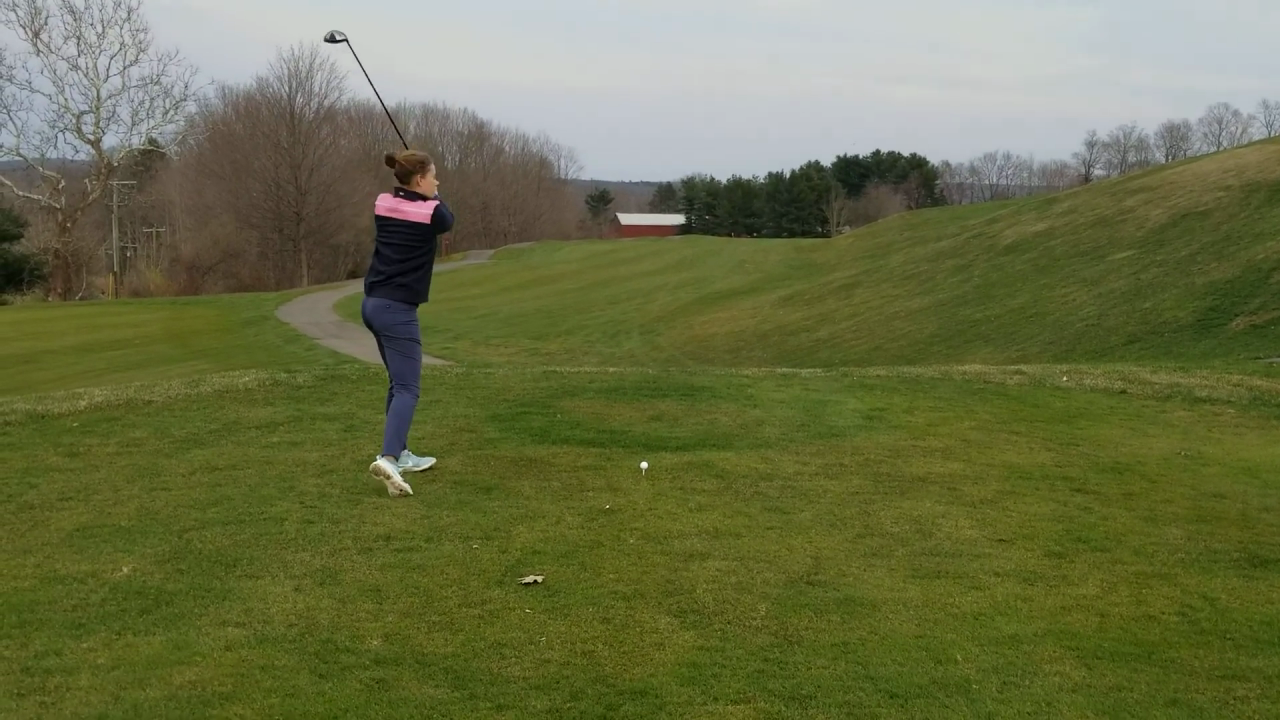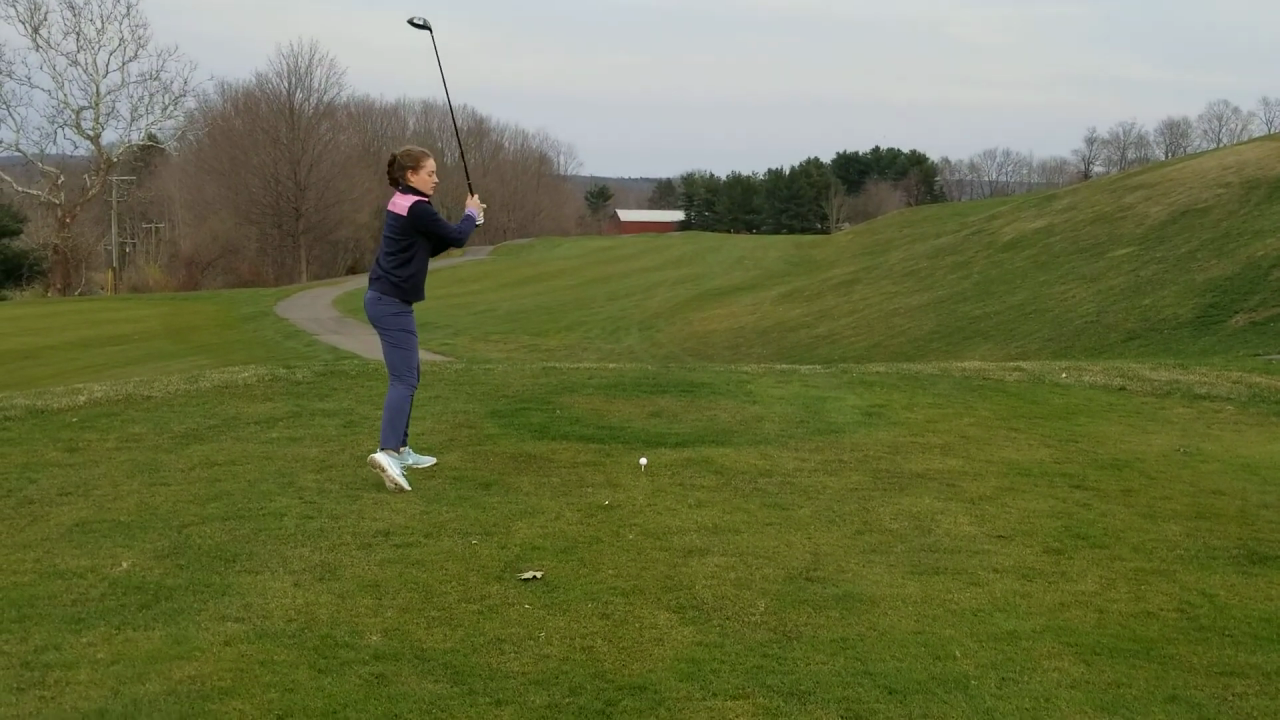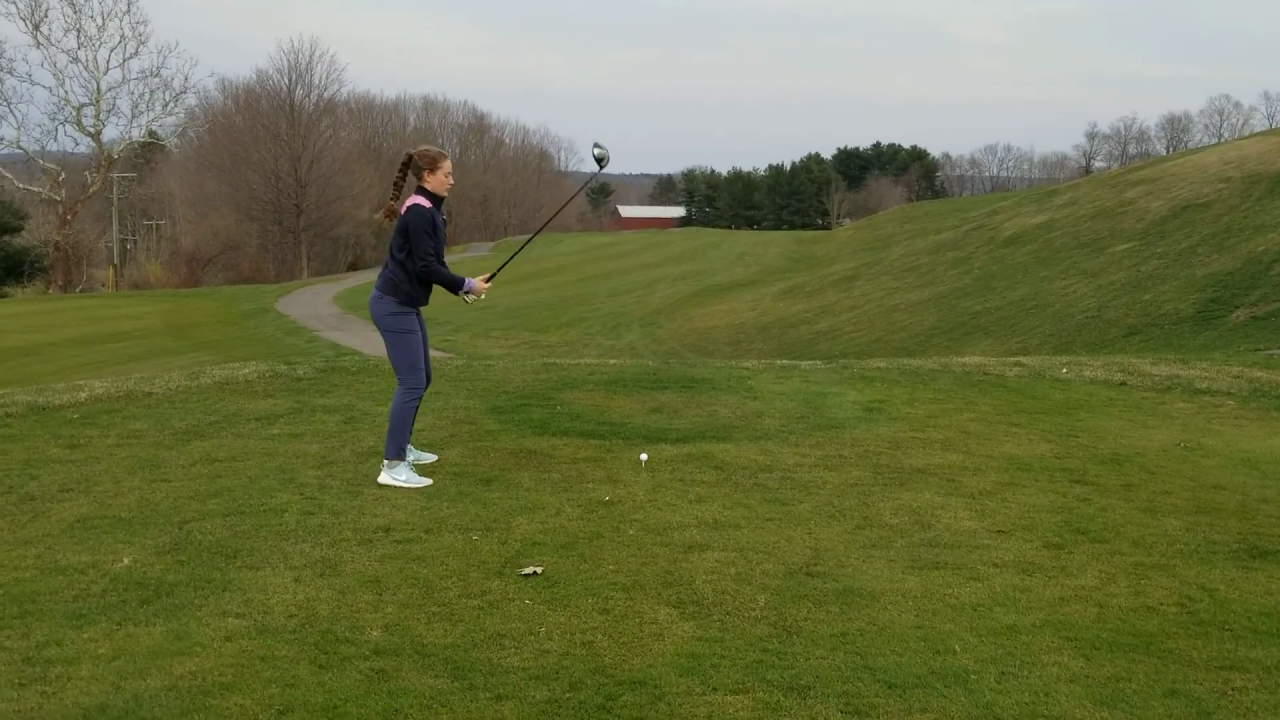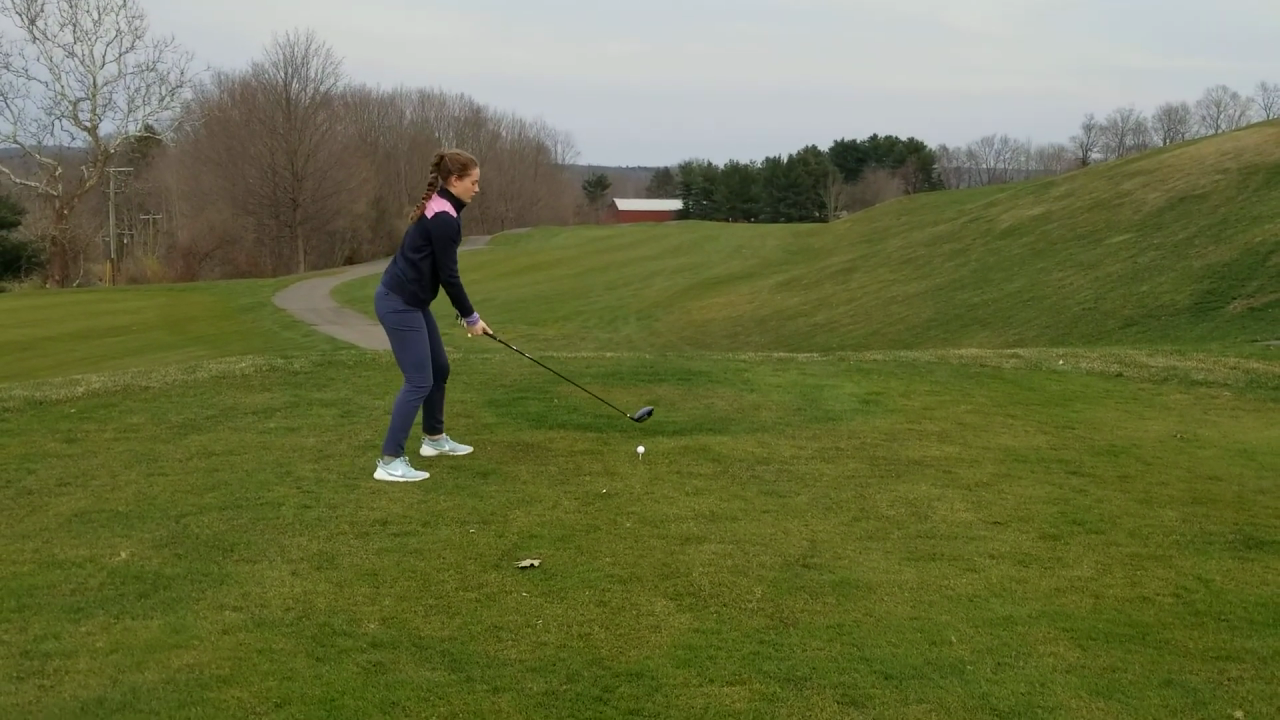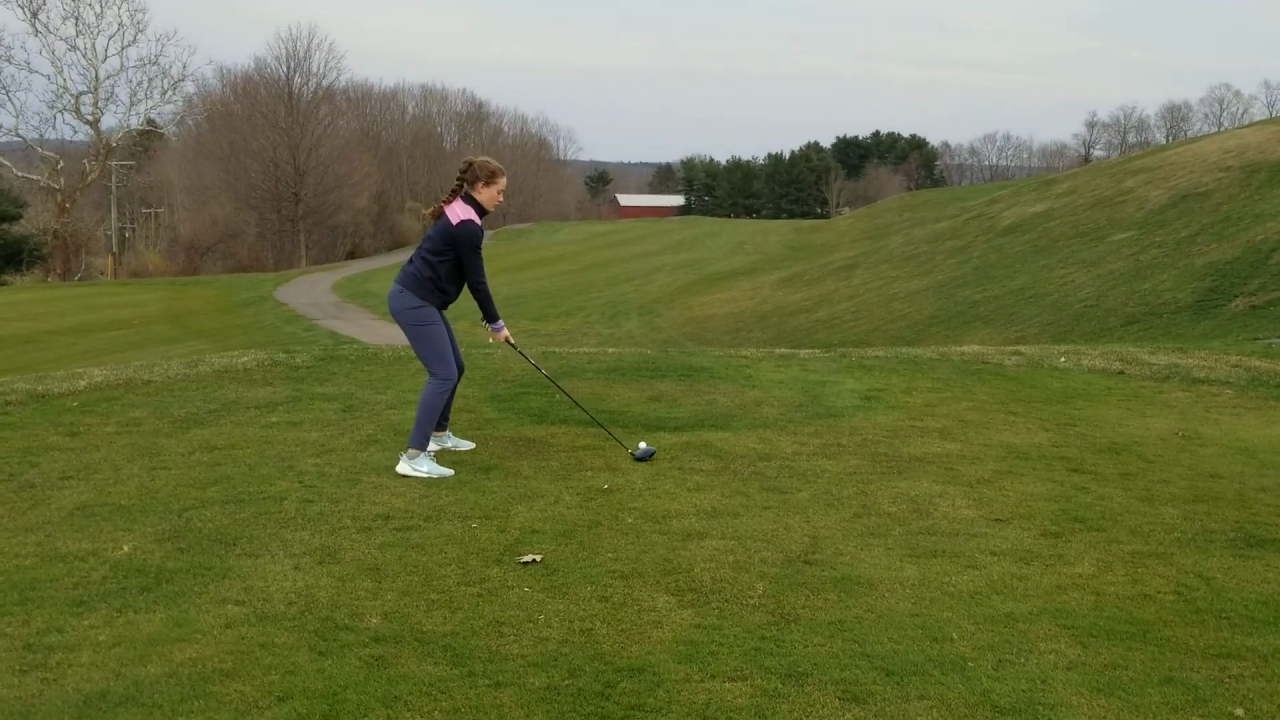
dt=0.5s
person 1, frame 1
left shoulder: (383, 203)
right shoulder: (433, 212)
right elbow: (446, 220)
left wrist: (418, 196)
right wrist: (433, 196)
left hip: (375, 304)
right hip: (398, 310)
left knee: (400, 384)
right knee: (407, 389)
left ankle: (400, 454)
right ankle: (388, 458)
person 1, frame 2
left shoulder: (403, 204)
right shoulder: (417, 208)
left elbow: (431, 247)
right elbow: (453, 239)
left wrist: (466, 219)
right wrist: (472, 215)
left hip: (387, 299)
right hip: (391, 303)
left knee: (408, 377)
right knee: (404, 380)
left ankle: (400, 449)
right ankle: (387, 452)
person 1, frame 3
left shoulder: (429, 210)
right shoulder: (419, 212)
left elbow: (431, 264)
right elbow: (426, 267)
left wrist: (463, 285)
right wrist: (466, 284)
left hip: (404, 304)
right hip: (394, 305)
left knee: (421, 378)
right knee: (412, 382)
left ankle: (401, 446)
right ankle: (393, 466)
person 1, frame 4
left shoulder: (441, 209)
right shoulder: (443, 219)
left elbow: (442, 271)
right elbow: (448, 275)
left wrist: (465, 313)
right wrist: (471, 317)
left hip: (410, 300)
right hip: (399, 302)
left knee: (440, 369)
right knee: (418, 380)
left ankle: (434, 439)
right ankle: (390, 460)
person 1, frame 5
left shoulder: (457, 211)
right shoulder: (467, 226)
left elbow: (466, 275)
right elbow: (476, 280)
right wrist: (496, 324)
left hip: (419, 297)
right hip: (413, 301)
left knee: (454, 367)
right knee: (444, 374)
left ankle: (438, 434)
right ankle: (413, 456)
